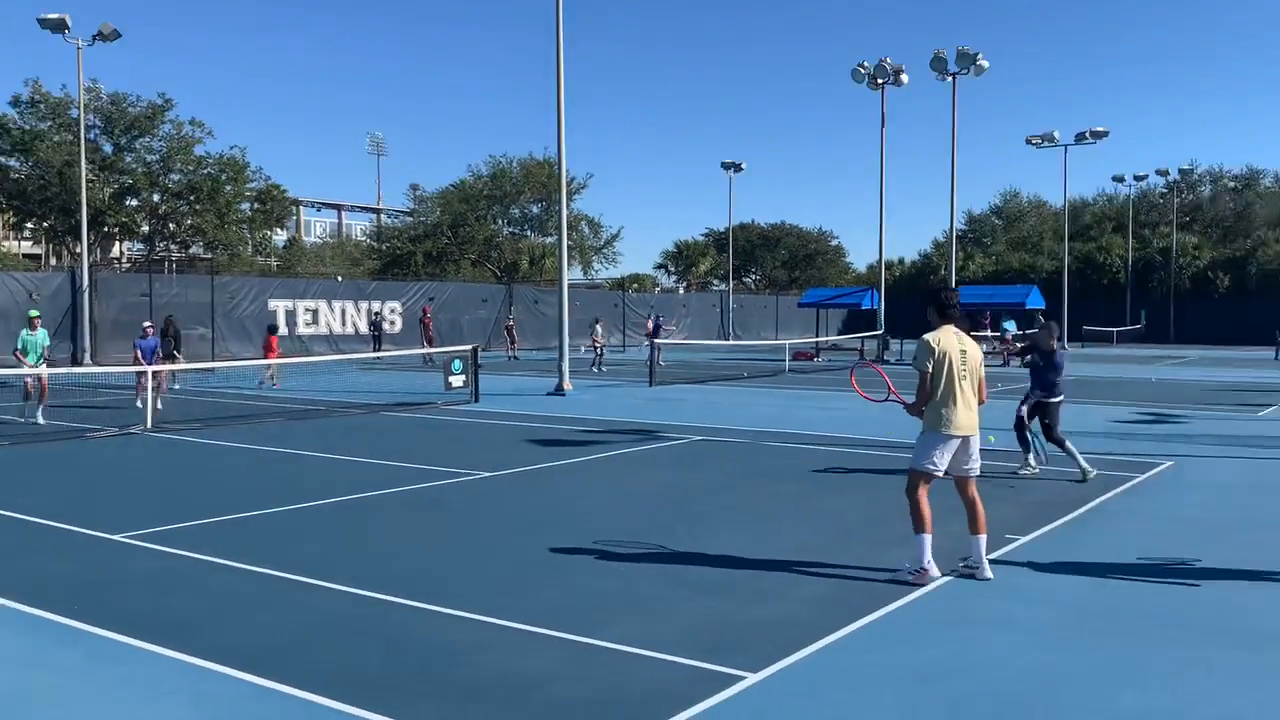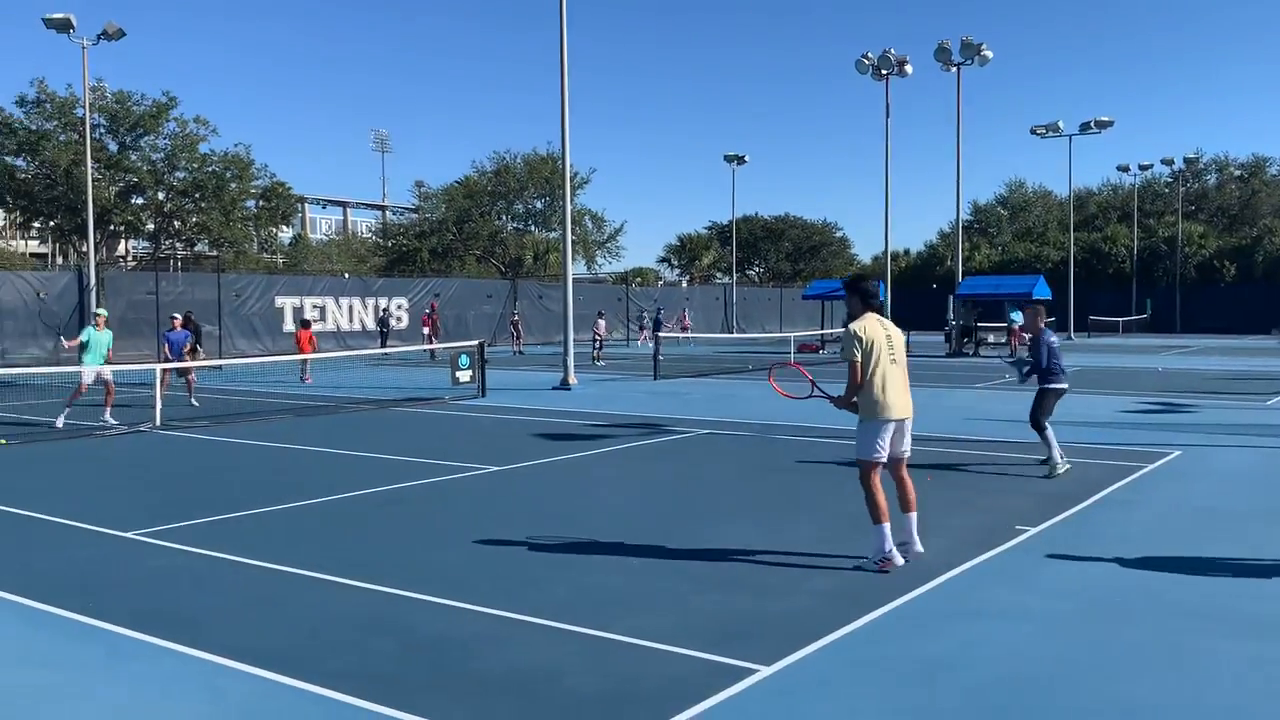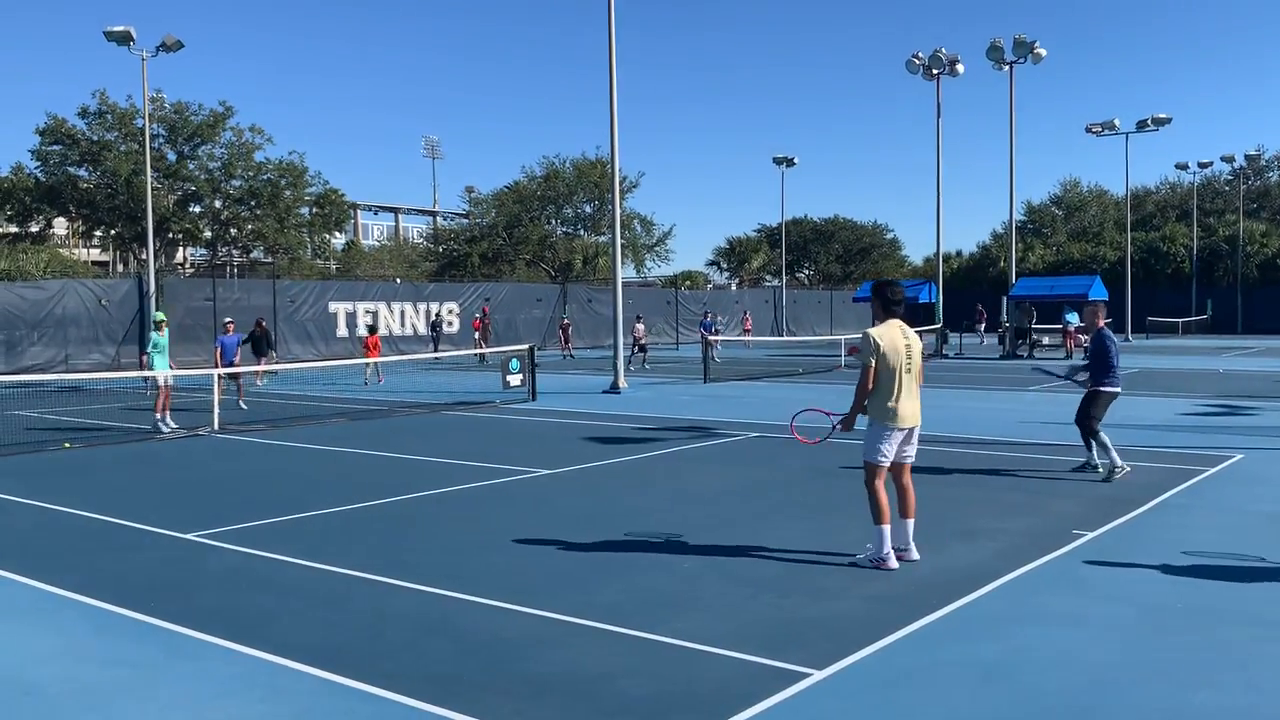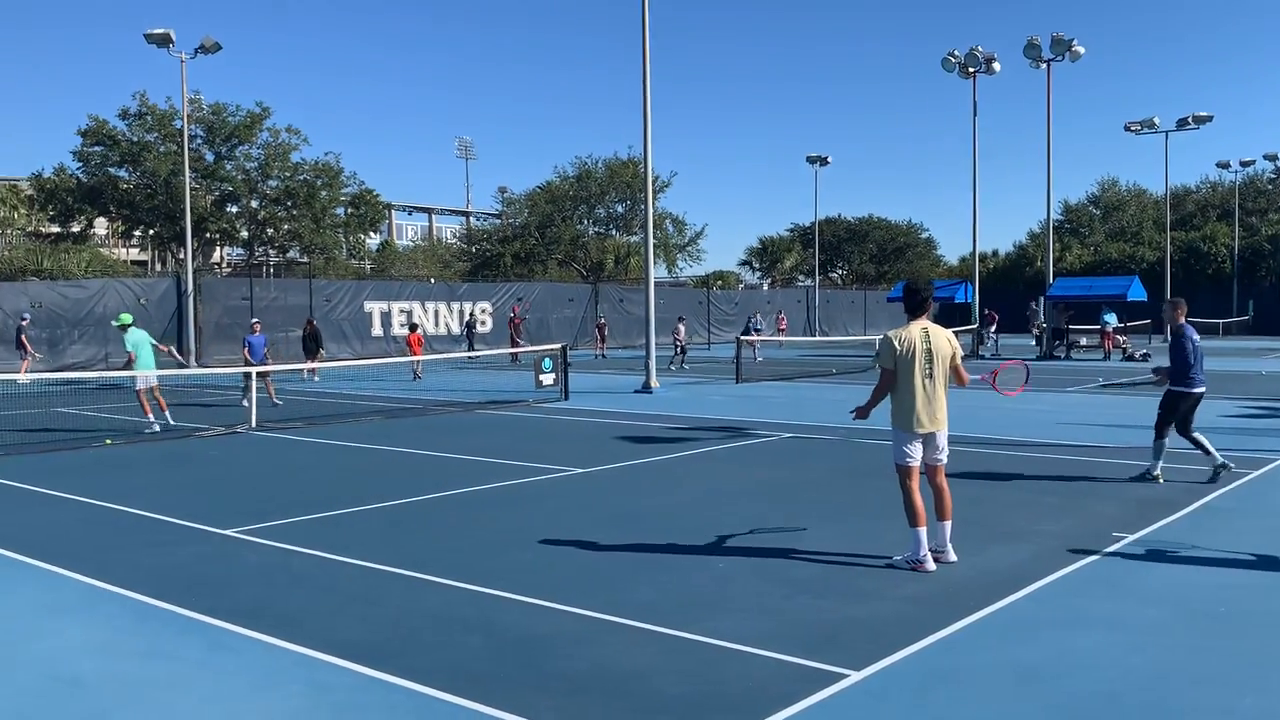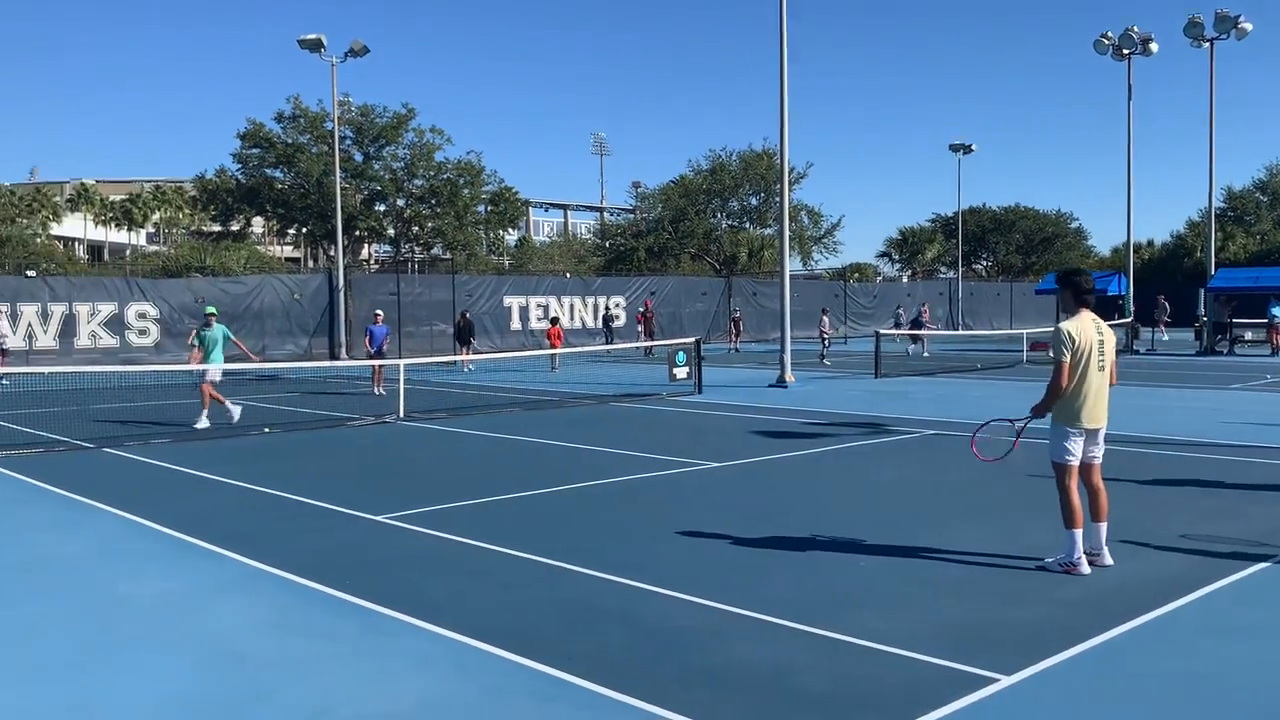
dt=0.7s
person 1, frame 1
left shoulder: (930, 341)
right shoulder: (973, 345)
left elbow: (925, 391)
right elbow: (981, 397)
left wrist: (915, 409)
left hip: (941, 427)
right hip: (969, 428)
left knee: (917, 490)
right knee: (969, 493)
left ankle: (925, 563)
right ankle: (979, 562)
person 1, frame 2
left shoulder: (856, 329)
right shoulder: (893, 329)
left elbow: (856, 379)
left wrist: (845, 400)
left hip: (877, 413)
right hip: (903, 409)
left knee: (870, 479)
right knee: (900, 474)
left ankle: (889, 553)
right ankle: (912, 539)
person 1, frame 3
left shoulder: (874, 335)
right shoulder: (912, 335)
left elbow: (866, 384)
left wrist: (852, 414)
left hip: (886, 419)
right hip: (911, 417)
left knee: (874, 481)
right knee: (902, 479)
left ankle: (884, 553)
right ankle: (907, 545)
person 1, frame 4
left shoulder: (893, 338)
right shoulder: (947, 336)
left elbow: (885, 386)
right elbow: (962, 380)
left wrist: (867, 408)
right wrist: (968, 376)
left hip: (907, 423)
right hip: (937, 421)
left knee: (910, 485)
right knee: (938, 480)
left ankle: (921, 555)
right ankle: (944, 547)
person 1, frame 5
left shoulder: (1066, 329)
right shoulder: (1106, 330)
left elbow: (1060, 381)
right elbow: (1111, 378)
left wrist: (1043, 407)
left hip: (1070, 419)
right hip: (1097, 417)
left knee: (1068, 484)
right knee: (1094, 480)
left ankle: (1076, 557)
right ankle: (1099, 549)
